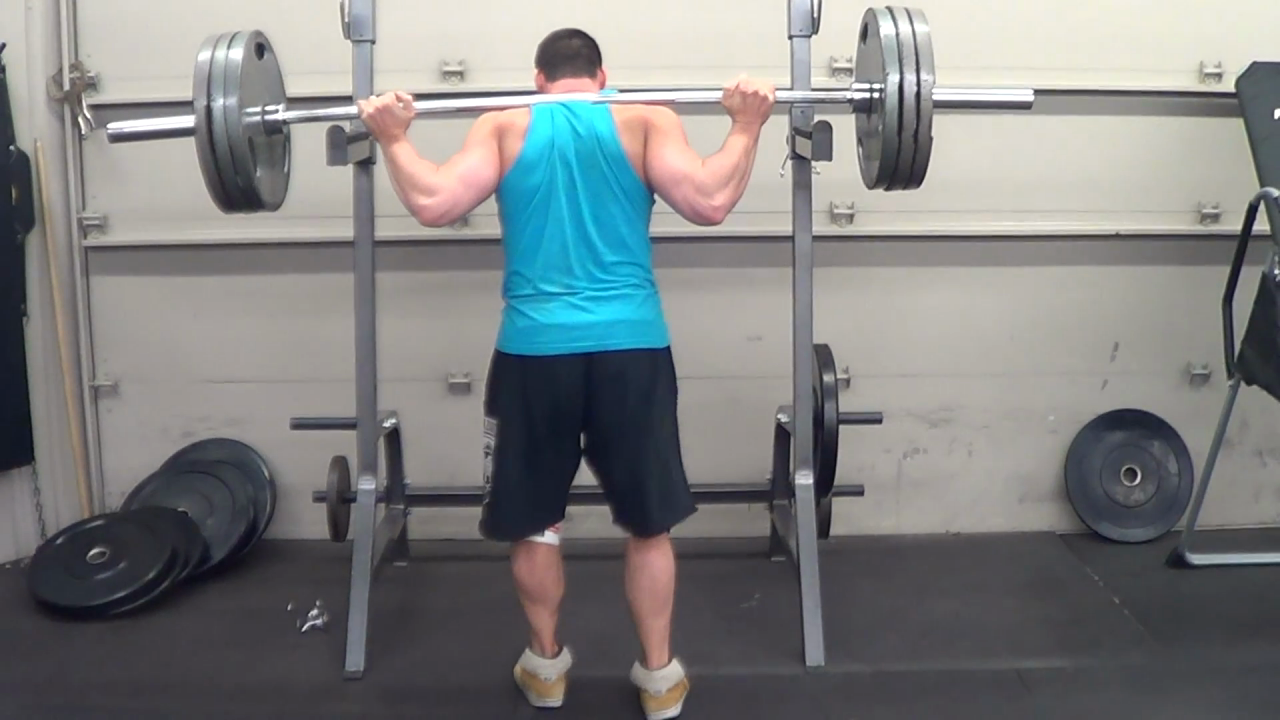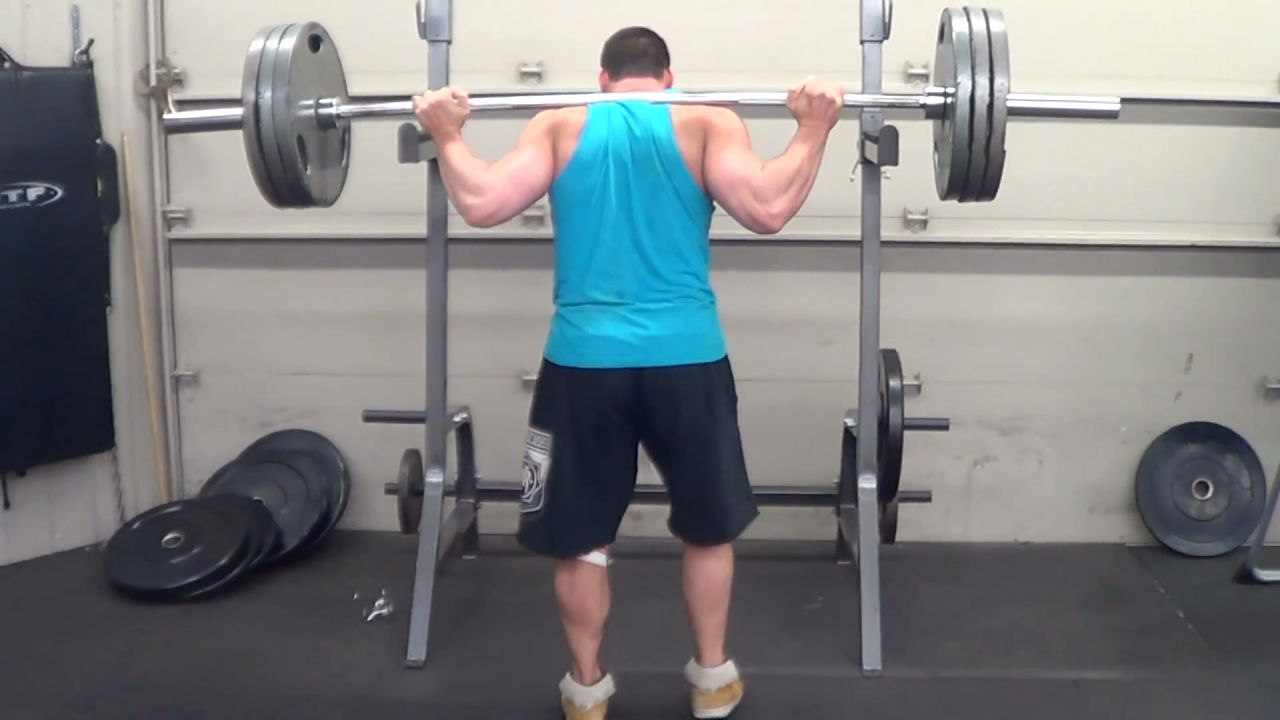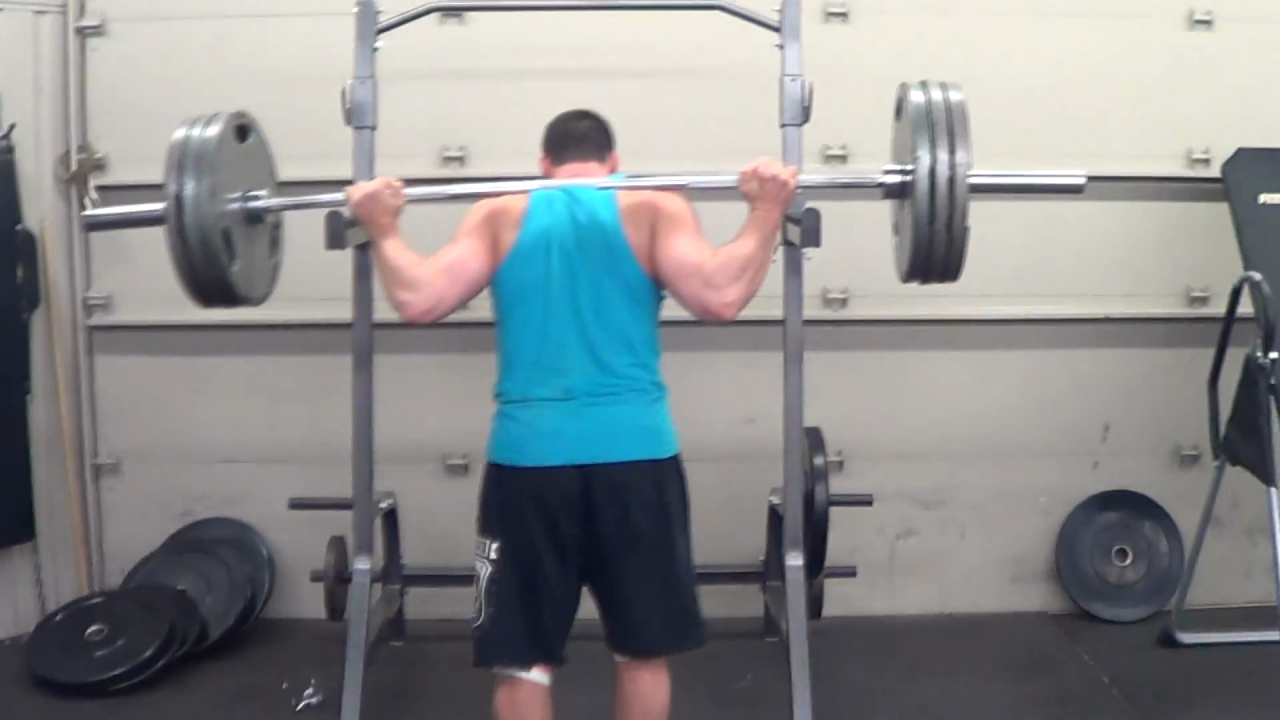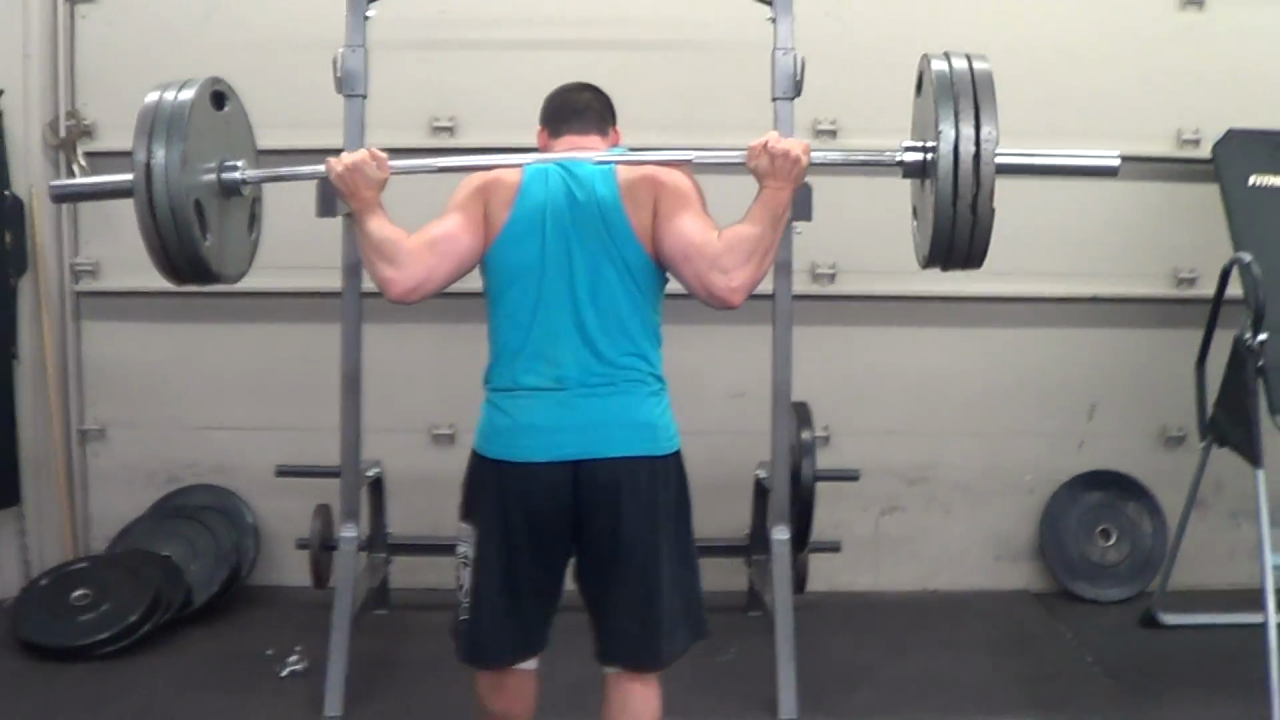
dt=1s
person 1, frame 1
left shoulder: (504, 125)
right shoulder: (646, 118)
left elbow: (433, 204)
right elbow: (710, 202)
left wrist: (392, 137)
right wrist: (746, 126)
left hip: (534, 349)
right hip: (633, 346)
left knee: (533, 522)
right knee: (649, 523)
person 1, frame 2
left shoulder: (560, 125)
right shoulder: (706, 122)
left elbow: (481, 204)
right elbow: (766, 209)
left wrist: (447, 134)
right wrist: (813, 130)
left hip: (584, 359)
right hip: (687, 356)
left knee: (580, 538)
right knee: (712, 528)
person 1, frame 3
left shoulder: (498, 214)
right shoulder: (655, 208)
left elbow: (418, 300)
right elbow: (720, 298)
left wrist: (382, 227)
right wrist: (766, 214)
left hip: (528, 458)
right hip: (635, 455)
left knee: (522, 658)
right knee: (644, 647)
person 1, frame 4
left shoulder: (492, 189)
right shoulder: (657, 186)
left elbow: (403, 279)
right elbow: (728, 282)
left wrist: (365, 201)
right wrist: (776, 189)
left hip: (515, 447)
right hip: (631, 448)
left knee: (496, 643)
right knee: (634, 658)
